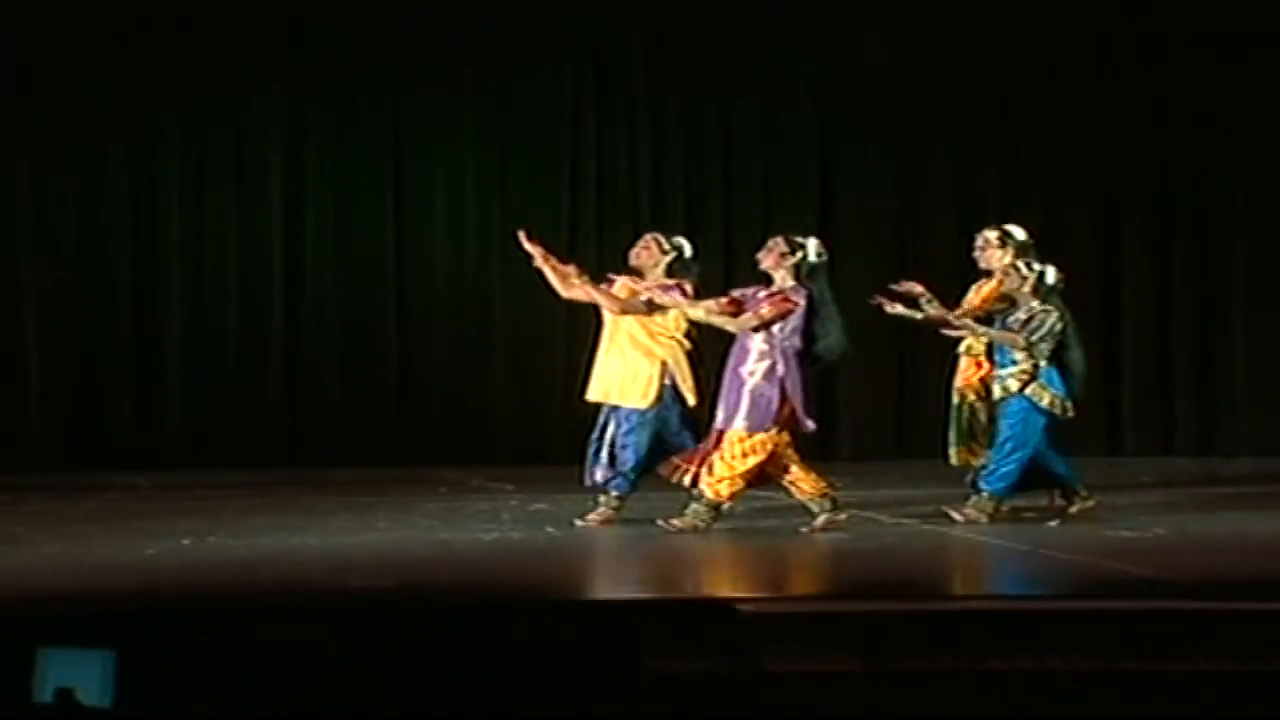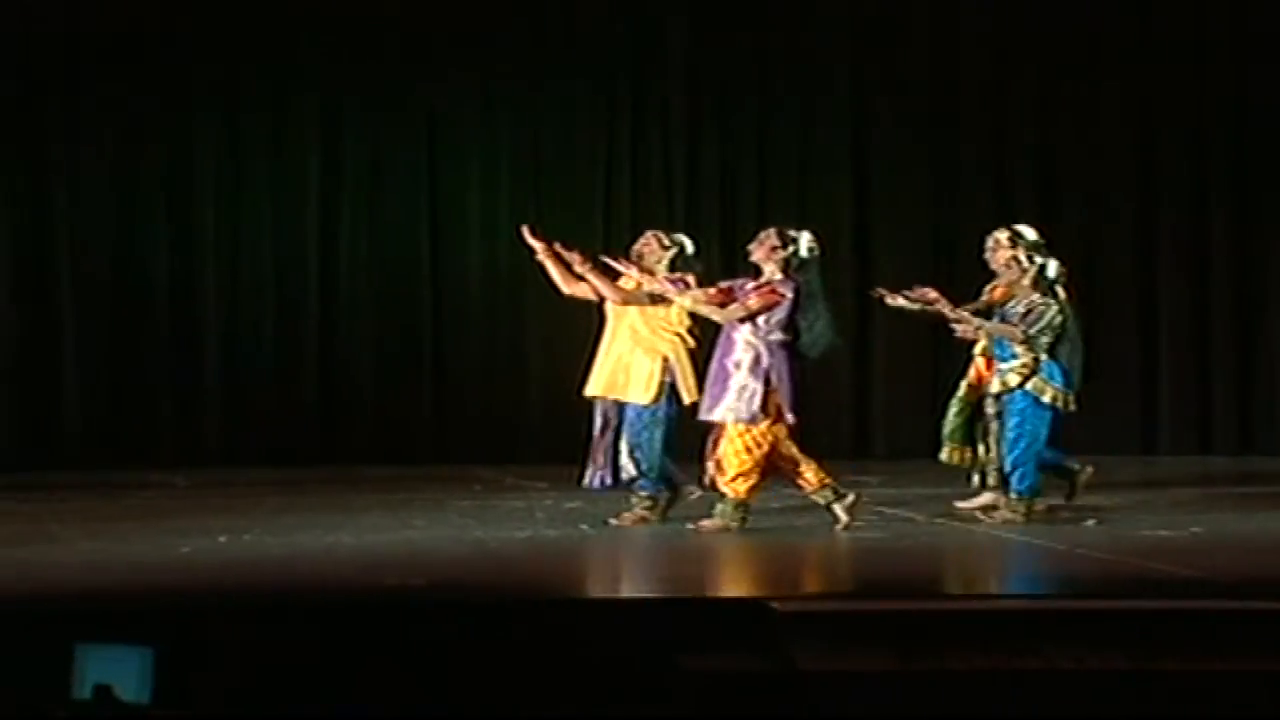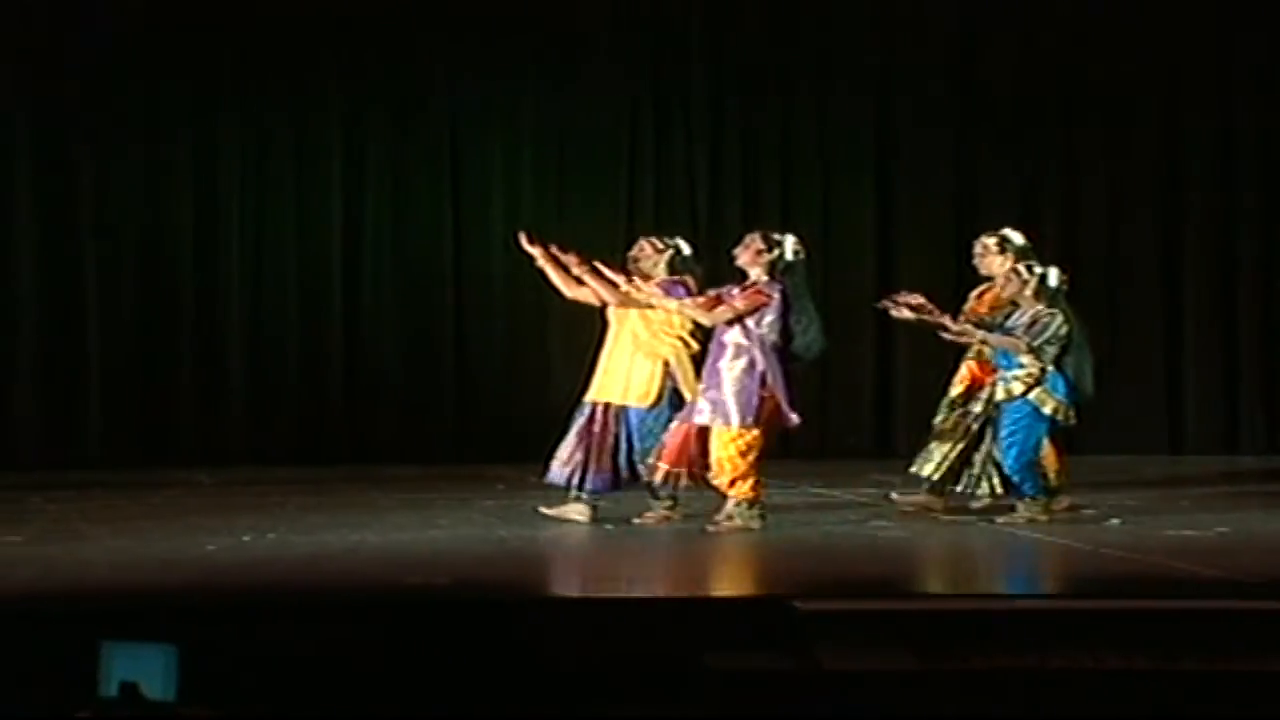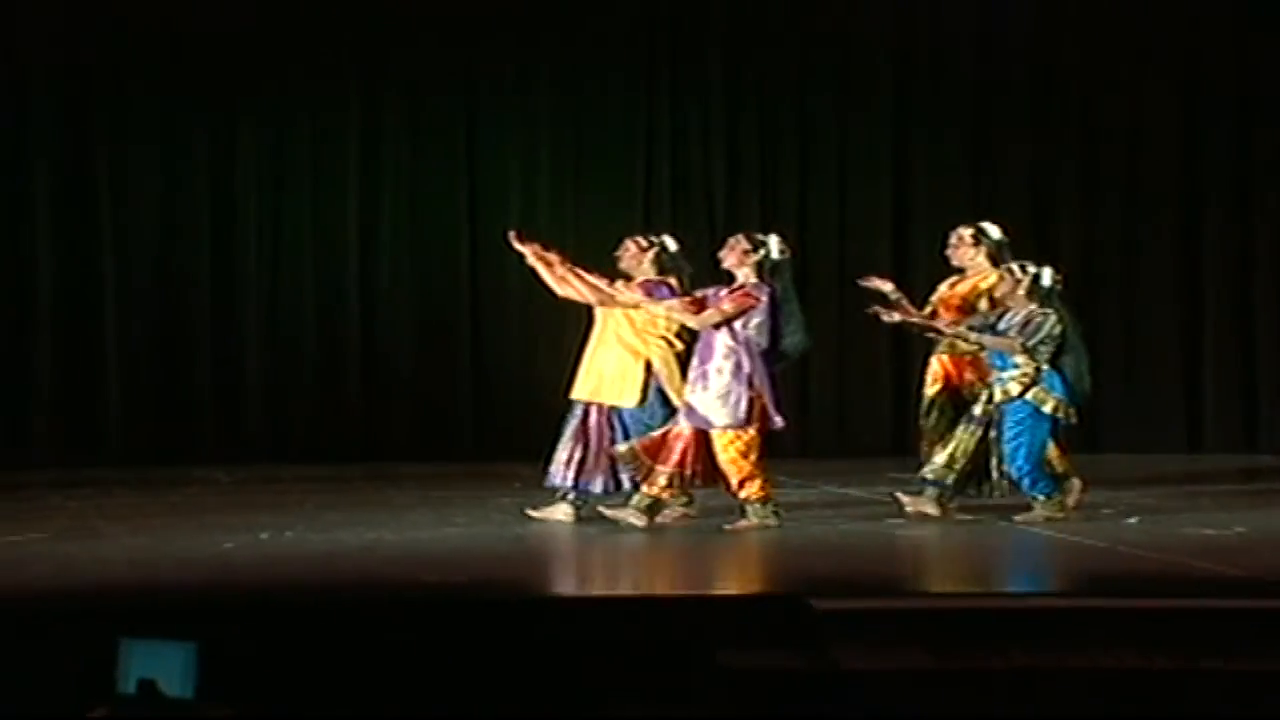
dt=0.3s
person 1, frame 1
left shoulder: (794, 296)
right shoulder: (757, 294)
left elbow: (739, 325)
right elbow: (709, 307)
left wrist: (694, 311)
right wrist: (671, 300)
left hip: (767, 384)
right hip: (750, 383)
left knee: (739, 449)
right knee: (776, 454)
left ankle: (702, 513)
right ankle: (825, 505)
person 1, frame 2
left shoulder: (782, 287)
right shoulder: (747, 286)
left elbow: (729, 314)
right elbow: (704, 297)
left wrist: (681, 298)
right wrist: (657, 285)
left hip: (756, 375)
right hip: (738, 375)
left knee: (741, 445)
right knee: (776, 447)
left ankle: (731, 513)
right ankle: (835, 496)
person 1, frame 3
left shoulder: (767, 290)
right shoulder: (736, 291)
left elbow: (710, 317)
right elbow: (693, 304)
left wrist: (665, 302)
right wrist: (642, 291)
left hip: (746, 379)
right hip: (724, 379)
left knee: (731, 448)
right knee: (689, 441)
left ankle: (748, 511)
right ankle: (737, 500)
person 1, frame 4
left shoulder: (755, 292)
right shoulder: (720, 293)
left elbow: (699, 321)
right elbow: (679, 305)
left wrist: (653, 306)
left hip: (733, 383)
right hip: (708, 382)
left knee: (733, 451)
right knee: (678, 444)
left ankle: (765, 511)
right ankle: (645, 507)
person 2, frame 1
left shoulder: (670, 291)
right shoulder: (622, 285)
left elbow: (620, 307)
right elbow: (569, 292)
left wrist: (583, 280)
right wrist: (540, 258)
left hip: (652, 378)
right hip: (623, 377)
left knee: (630, 440)
right knee: (673, 442)
left ankle: (611, 504)
person 2, frame 2
left shoulder: (674, 285)
right shoulder: (627, 283)
left elbow: (621, 298)
right elbow: (570, 287)
left wrist: (586, 268)
right wrist: (544, 253)
left hip: (652, 375)
right hip: (619, 374)
left knee: (641, 438)
right knee: (617, 436)
left ankle: (646, 504)
right ankle: (670, 488)
person 2, frame 3
left shoulder: (674, 288)
left elbow: (618, 300)
right elbow: (574, 292)
left wrist: (583, 270)
right wrist: (543, 258)
left hip: (654, 379)
right hip: (620, 379)
left knee: (649, 443)
right knee: (592, 432)
right ankle: (581, 502)
person 2, frame 4
left shoulder: (657, 289)
right shoulder: (620, 289)
left elbow: (598, 299)
right elbow: (564, 290)
left wrist: (565, 267)
right wrist: (533, 257)
left hip: (641, 380)
right hip: (606, 380)
right knee: (585, 436)
left ankle: (679, 502)
right ankle: (568, 503)
person 3, frame 1
right shoulder: (981, 286)
right elbow: (952, 323)
right wrist: (924, 297)
left hip: (996, 365)
right hip: (973, 365)
left knee: (990, 429)
right knee: (970, 428)
person 3, frame 2
left shoulder: (1025, 284)
right shoulder: (996, 287)
right elbow: (974, 319)
right wrist: (939, 304)
right hip: (987, 363)
right knee: (965, 418)
person 3, frame 3
right shoulder: (981, 293)
right wrist: (926, 310)
right hip: (976, 368)
right knee: (952, 424)
left ankle: (1056, 492)
right ankle: (933, 492)
person 3, frame 4
left shoulder: (990, 285)
right shoulder: (949, 285)
right elbow: (922, 321)
right wrist: (893, 295)
left hip: (973, 365)
right hip: (945, 363)
right knee: (938, 428)
left ankle: (1063, 477)
person 4, frame 1
left shoulder: (1048, 315)
right shoulder: (1007, 313)
left elbow: (1021, 341)
right elbow: (962, 323)
left wrist: (978, 330)
left hip: (1031, 393)
right hip: (1011, 391)
left knee: (1010, 448)
right knee: (1035, 449)
left ankle: (983, 504)
right ankle: (1078, 494)
person 4, frame 2
left shoulder: (1049, 308)
right shoulder: (1010, 306)
left elbow: (1019, 334)
left wrist: (974, 322)
left hip: (1033, 387)
right hip: (1009, 386)
left knee: (1020, 445)
right knee: (1015, 445)
left ankle: (1017, 504)
person 4, frame 3
left shoulder: (1052, 320)
right shoulder: (1013, 316)
left elbow: (1023, 346)
right elbow: (980, 331)
left wrist: (977, 335)
left hip: (1033, 397)
right hip: (1010, 394)
left knee: (1014, 455)
left ankle: (1035, 505)
person 4, frame 4
left shoulder: (1047, 319)
right shoulder: (1001, 316)
left elbow: (1016, 345)
right elbow: (957, 328)
left wrist: (969, 335)
right wrist: (912, 321)
left hip: (1029, 397)
right hip: (1000, 395)
left knee: (1020, 457)
right knee: (969, 441)
left ankle: (1051, 503)
right ankle: (933, 498)
